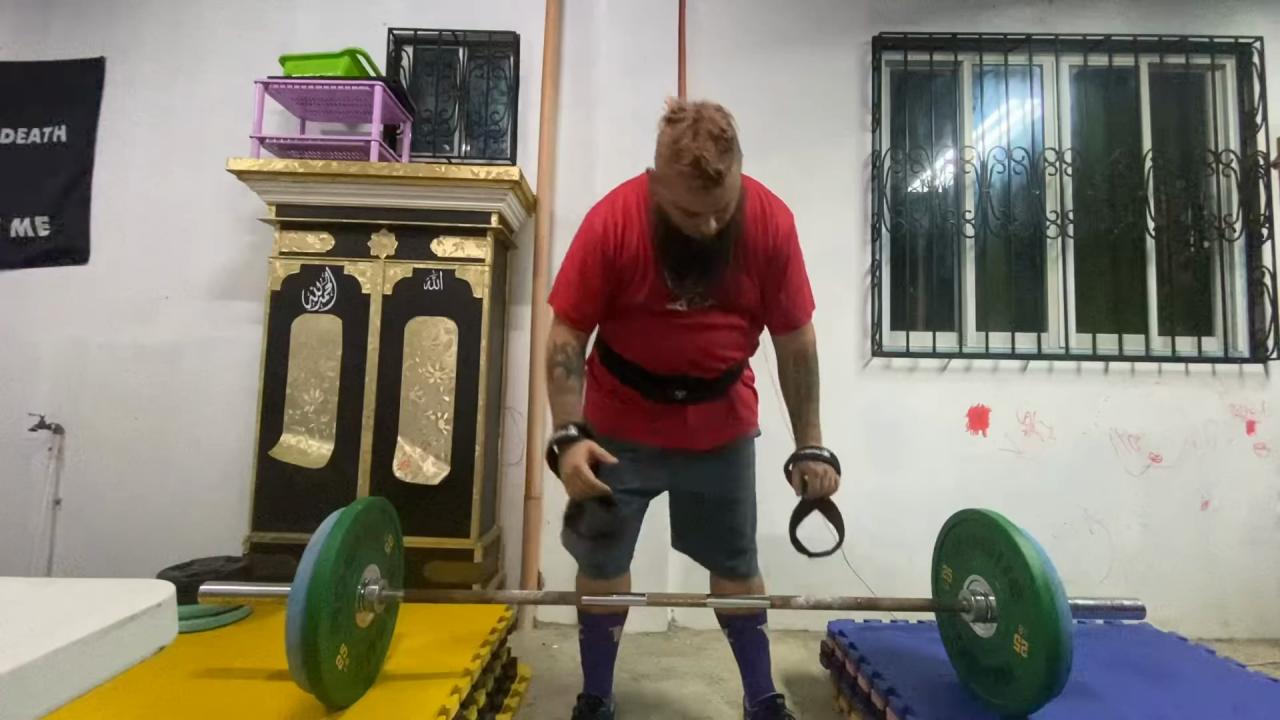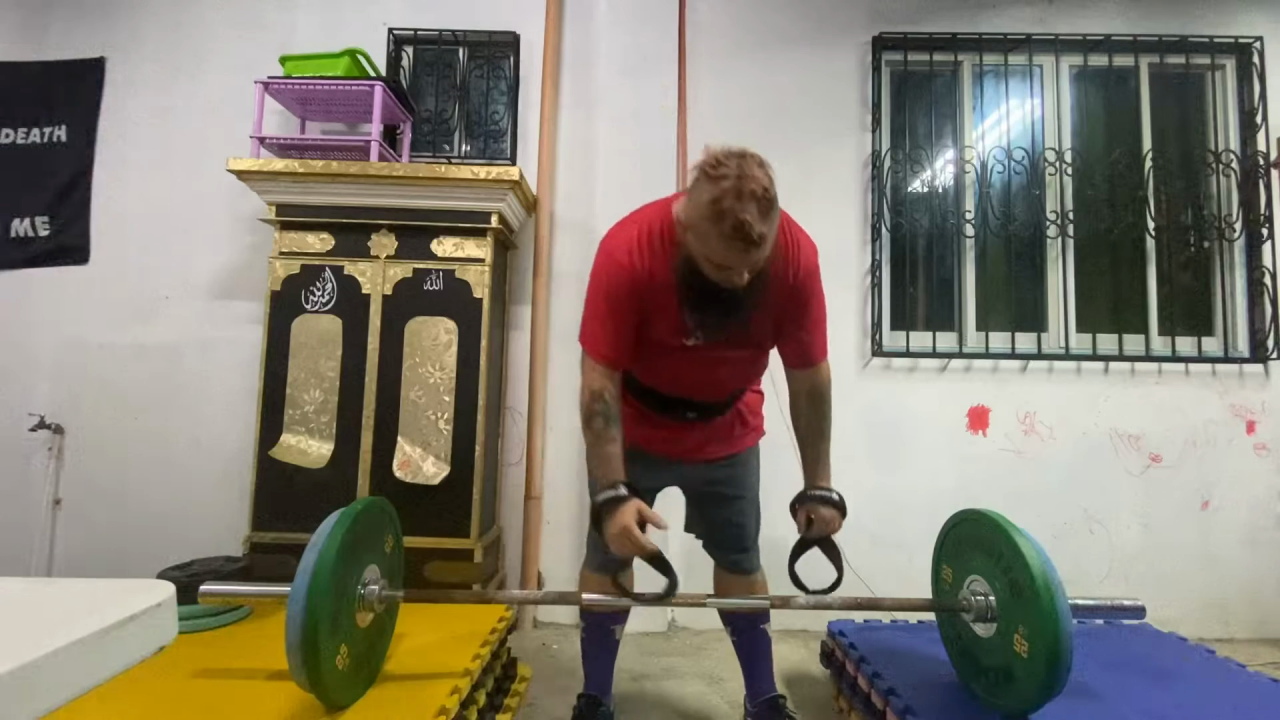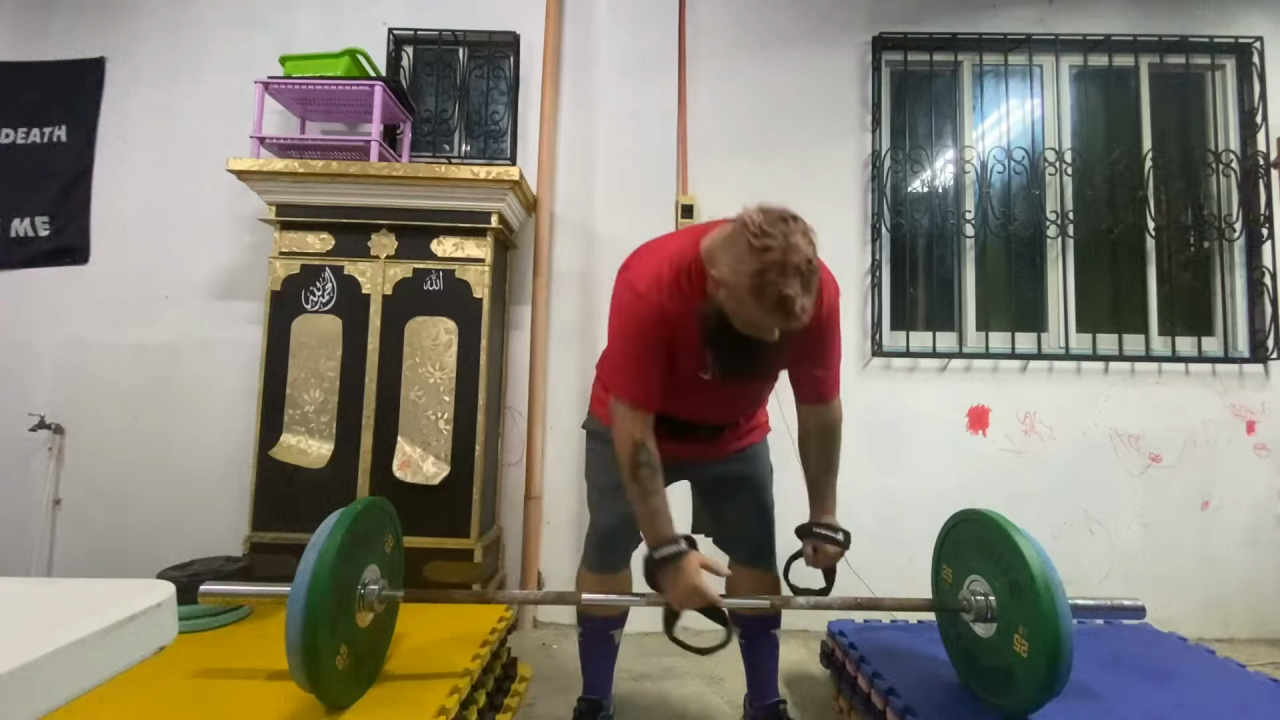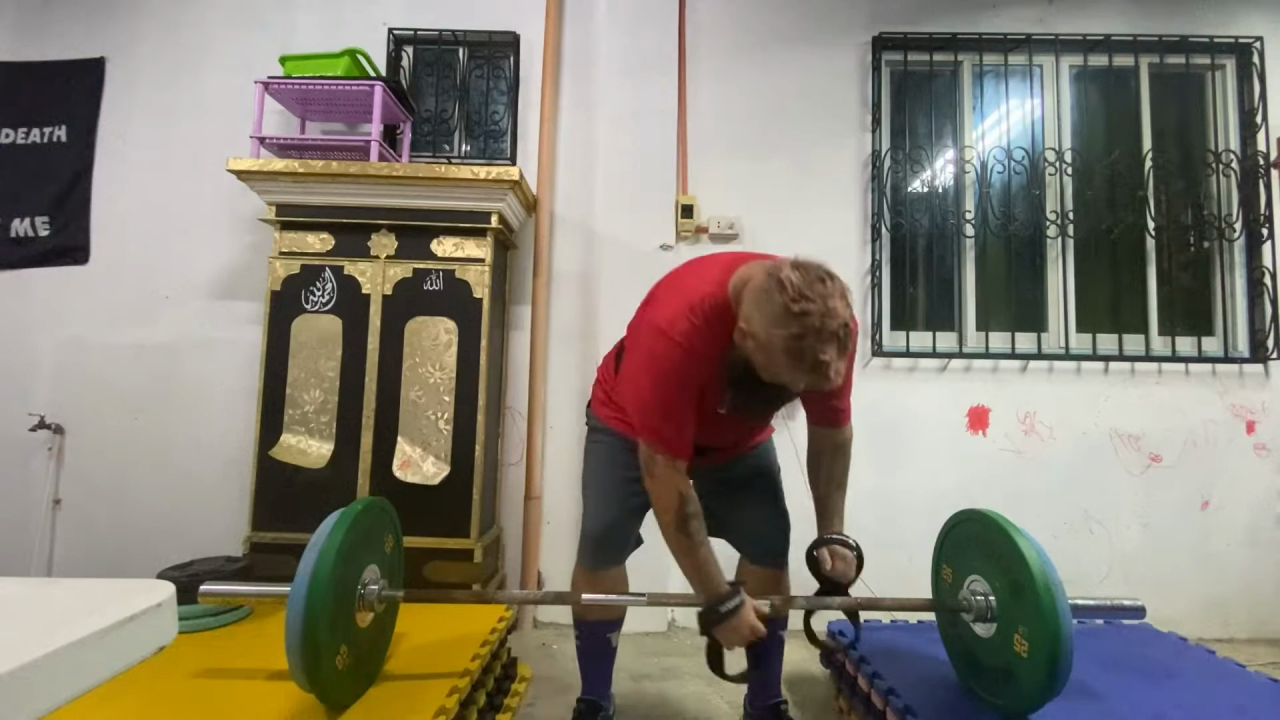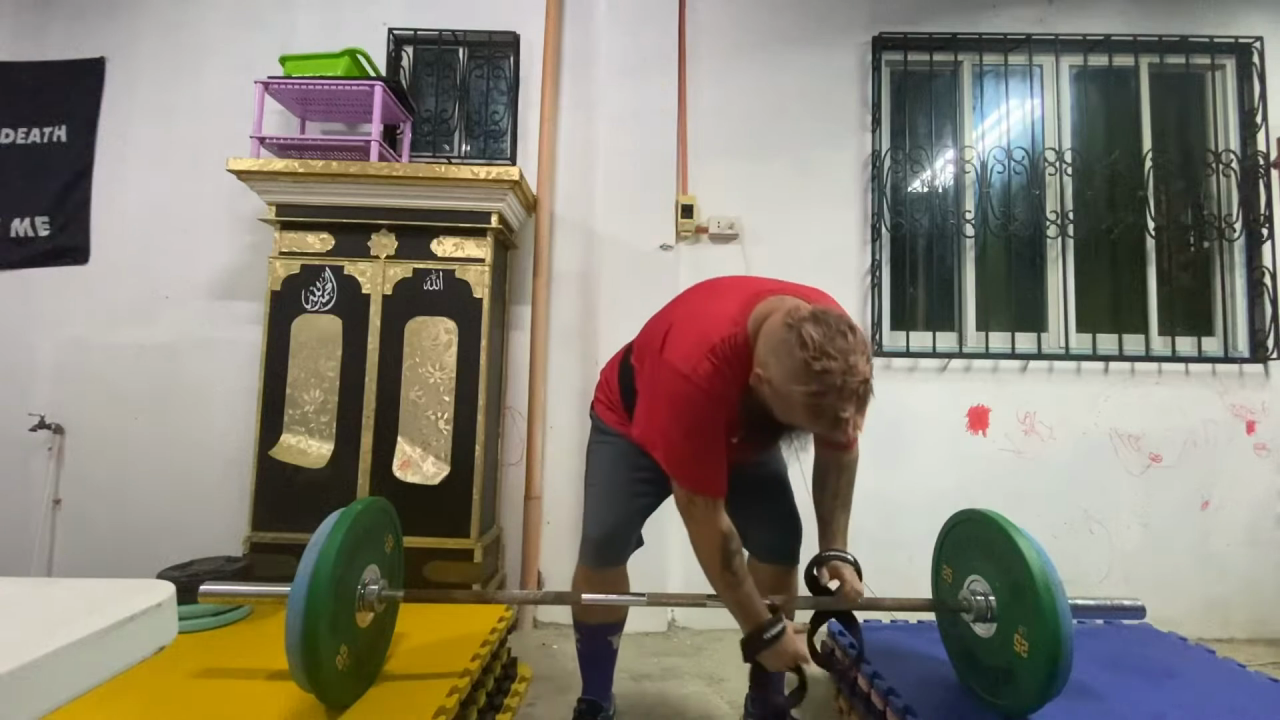
dt=0.2s
person 1, frame 1
left shoulder: (770, 220)
right shoulder: (612, 223)
left elbow: (796, 339)
right elbow: (566, 333)
left wrist: (810, 445)
right wrist: (567, 435)
left hip: (720, 424)
right hip: (622, 425)
left knee: (735, 562)
right knee: (602, 560)
person 1, frame 2
left shoulder: (794, 252)
right shoulder: (629, 250)
left elbow: (809, 375)
right elbow: (599, 380)
left wrist: (818, 483)
right wrist: (610, 494)
left hip: (728, 429)
right hip: (637, 427)
left knee: (740, 557)
right knee: (608, 554)
person 1, frame 3
left shoulder: (816, 290)
right shoulder: (651, 285)
left elbow: (820, 409)
right elbow: (633, 429)
left wrist: (823, 515)
right wrist: (668, 551)
left hip: (735, 433)
right hip: (638, 425)
left knee: (756, 555)
right knee: (607, 551)
person 1, frame 4
left shoulder: (831, 325)
right shoulder: (674, 326)
left elbow: (832, 431)
right elbow: (665, 475)
left wrist: (833, 532)
right wrist: (719, 600)
left hip: (739, 437)
right hip: (632, 424)
left knee: (770, 549)
right knee: (601, 545)
person 1, frame 5
left shoulder: (840, 352)
right shoulder: (693, 367)
left elbow: (839, 447)
right elbow: (704, 516)
left wrist: (835, 550)
right wrist: (763, 632)
left hip: (742, 436)
right hip: (634, 423)
left knee: (779, 546)
right knee: (602, 547)
